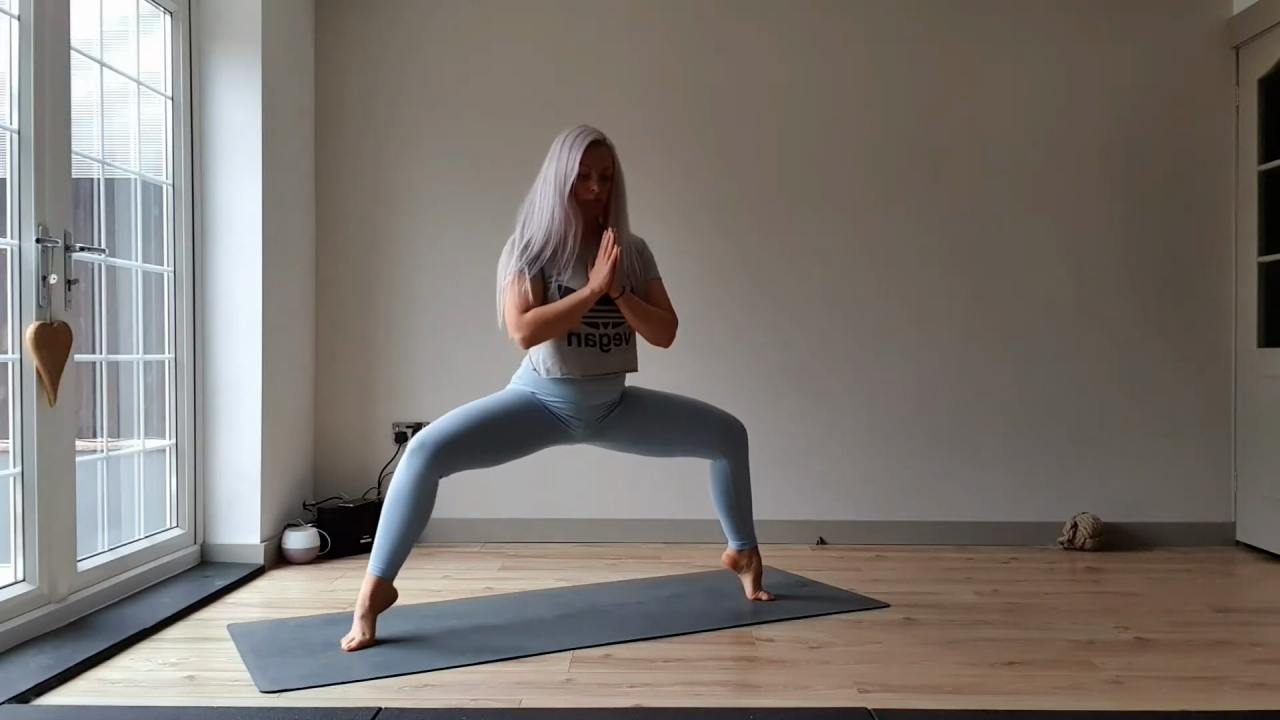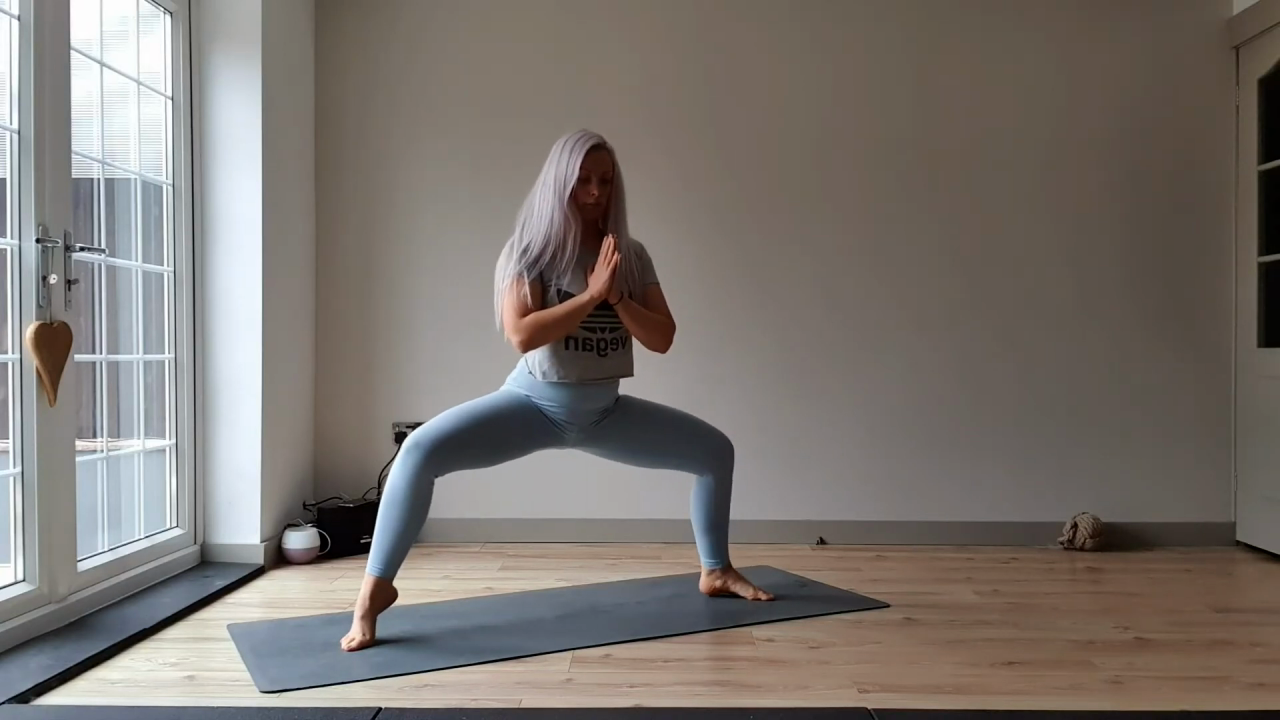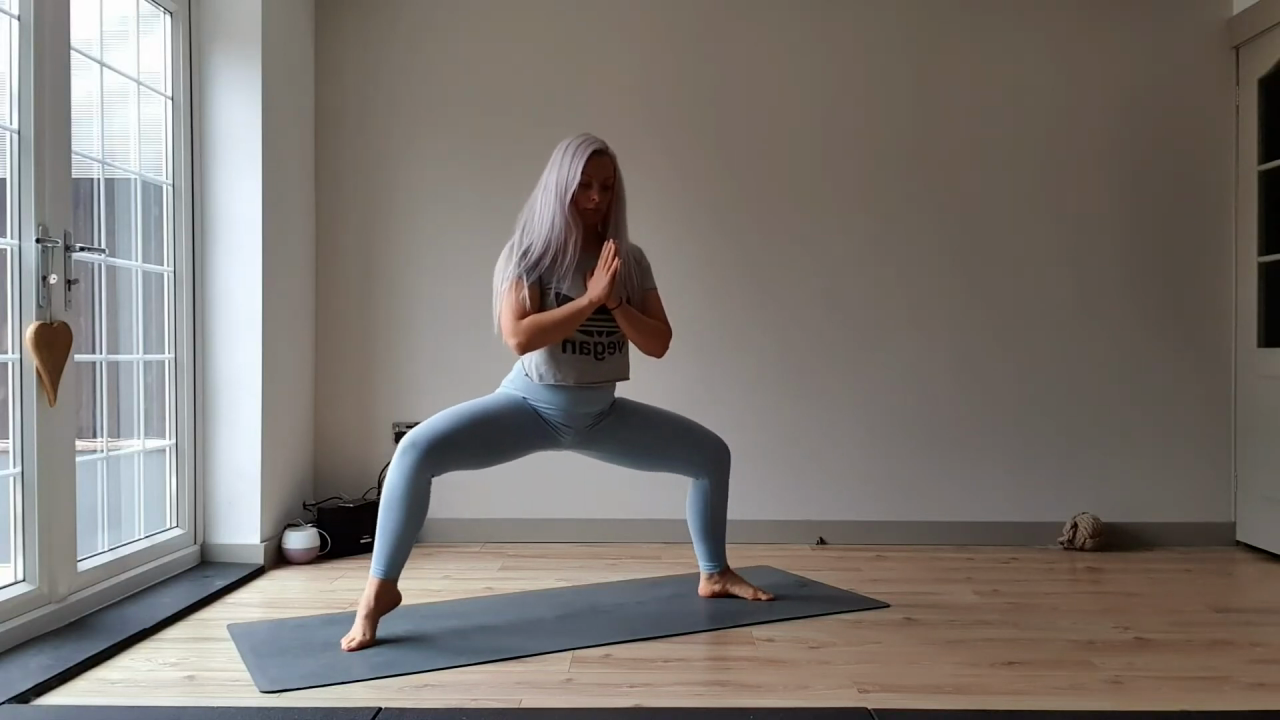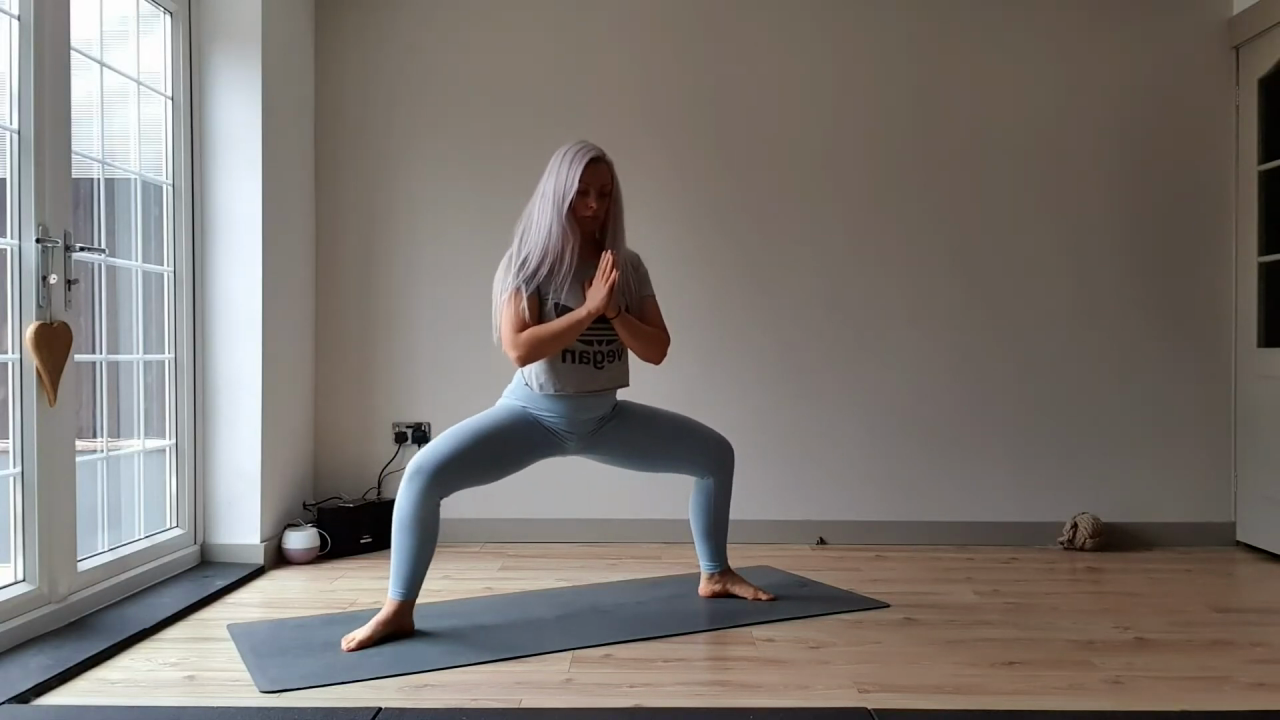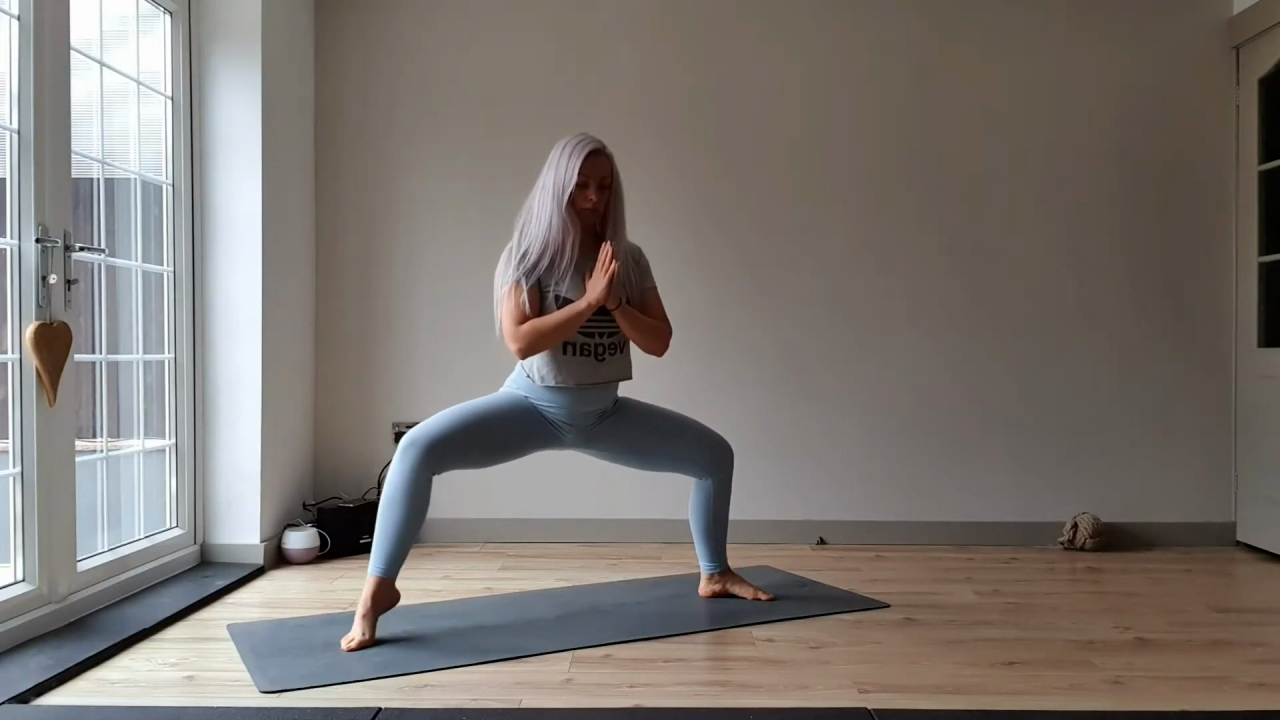
dt=0.5s
person 1, frame 1
left shoulder: (633, 251)
right shoulder: (532, 246)
left elbow: (666, 333)
right elbow: (523, 331)
left wrist: (619, 293)
right wrist: (592, 289)
left hip: (612, 403)
right hip: (541, 400)
left knee: (729, 434)
right knee: (426, 451)
left ankle: (742, 551)
right ankle: (377, 586)
person 1, frame 2
left shoulder: (631, 255)
right shoulder: (529, 249)
left elbow: (662, 338)
right elbow: (521, 334)
left wrist: (618, 298)
right wrist: (591, 294)
left hip: (604, 409)
right hip: (535, 402)
left knee: (716, 450)
right knee: (421, 450)
left ankle: (715, 570)
right ankle: (377, 587)
person 1, frame 3
left shoulder: (629, 259)
right shoulder: (529, 251)
left elbow: (659, 343)
right elbow: (518, 336)
left wrist: (615, 303)
right wrist: (590, 299)
left hip: (600, 411)
right hip: (531, 404)
left knee: (712, 454)
right knee: (417, 450)
left ankle: (714, 574)
right ankle: (382, 588)
person 1, frame 4
left shoulder: (627, 266)
right shoulder: (528, 262)
left elbow: (657, 351)
right elbow: (518, 349)
left wrist: (614, 312)
right wrist: (588, 309)
left hip: (603, 416)
right hip: (533, 413)
left knee: (717, 453)
right knee: (424, 473)
left ankle: (715, 574)
right ankle: (399, 608)
person 1, frame 5
left shoulder: (628, 258)
right shoulder: (529, 253)
left elbow: (659, 342)
right elbow: (519, 341)
left wrist: (614, 304)
right wrist: (589, 301)
left hip: (603, 411)
right hip: (534, 404)
left knee: (716, 454)
right knee: (419, 448)
left ankle: (715, 575)
right ankle: (379, 587)
